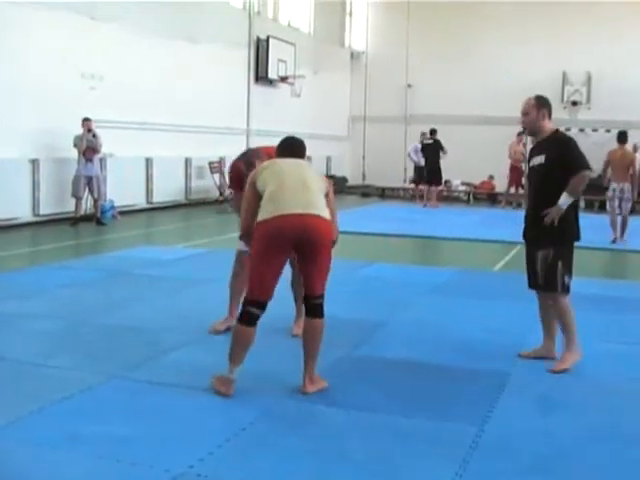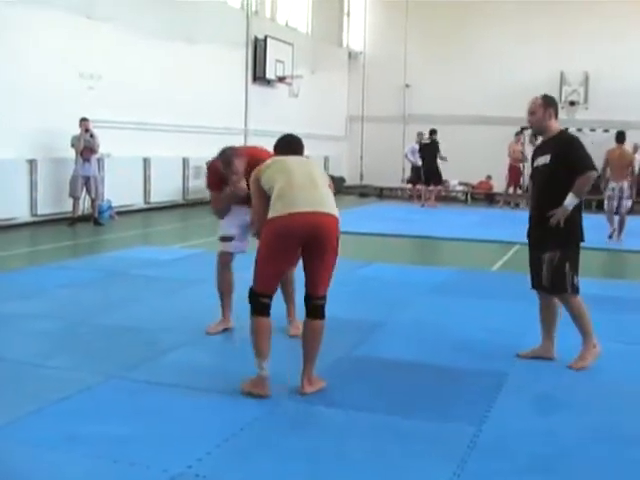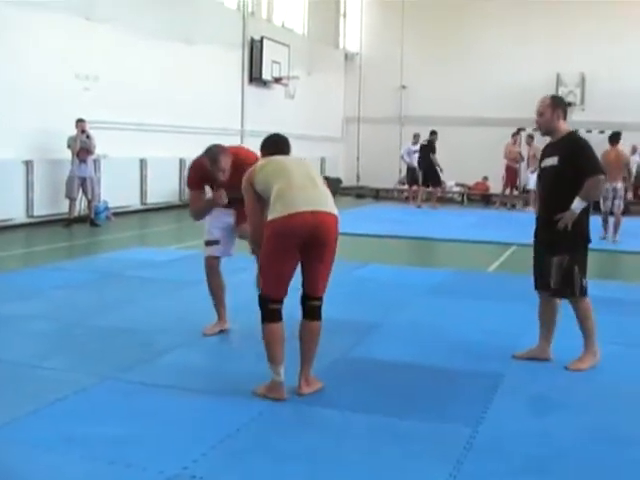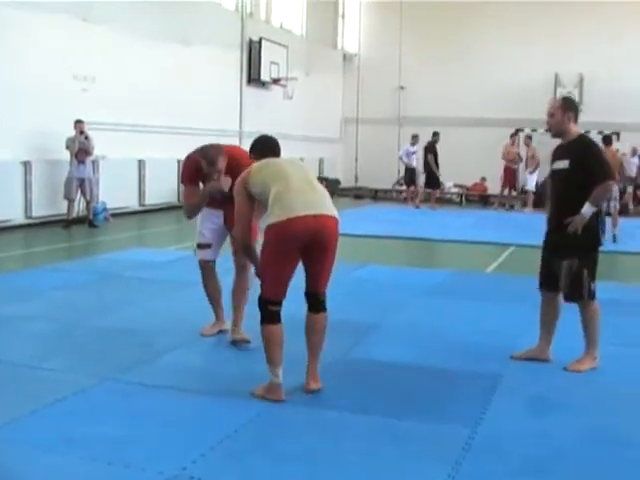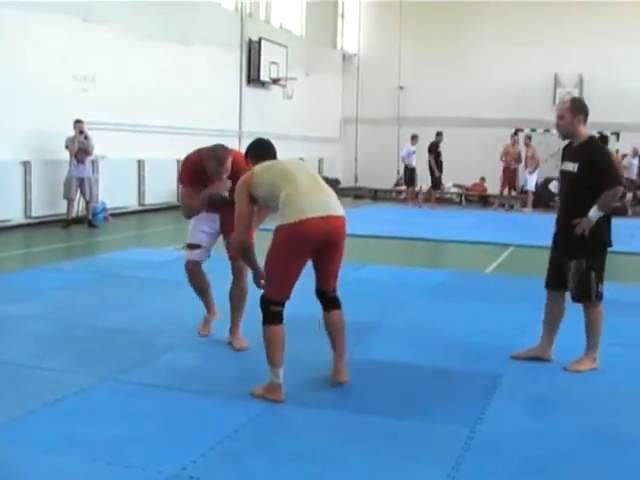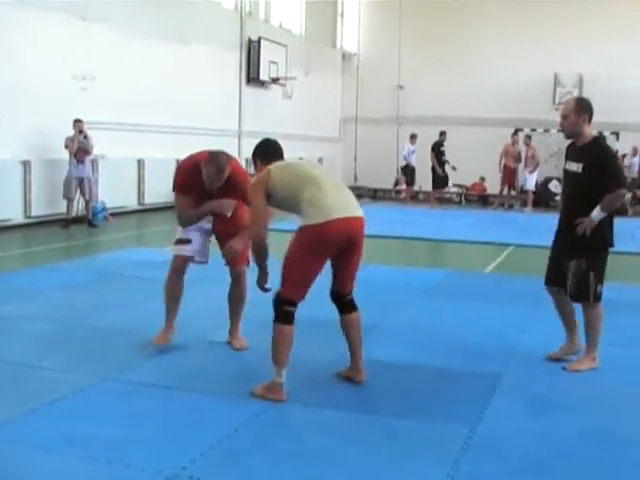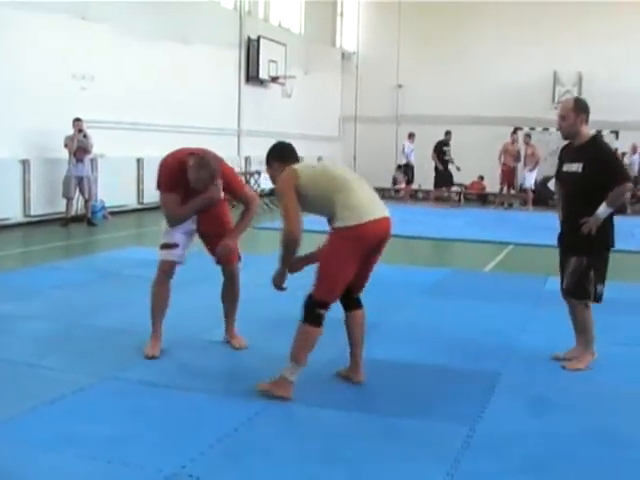
dt=0.2s
person 1, frame 1
left shoulder: (562, 142)
right shoulder: (535, 148)
left elbow: (583, 174)
left wrist: (561, 206)
left hip: (557, 229)
right hip: (536, 228)
left knee: (556, 290)
right knee: (542, 290)
left ankle: (571, 348)
right ankle: (548, 345)
person 1, frame 2
left shoulder: (568, 143)
right shoulder: (540, 148)
left elbow: (589, 174)
left wrist: (567, 206)
left hip: (561, 230)
right hip: (539, 229)
left knee: (566, 291)
right knee: (544, 290)
left ankle: (591, 345)
right ankle: (547, 346)
person 1, frame 3
left shoulder: (577, 145)
right shoulder: (548, 149)
left elbow: (596, 178)
left wrist: (574, 210)
left hip: (569, 233)
right hip: (546, 231)
left knee: (576, 294)
right knee: (545, 291)
left ankle: (591, 352)
right ankle: (543, 347)
person 1, frame 4
left shoulder: (588, 148)
right shoulder: (559, 150)
left elbow: (606, 183)
left wrist: (585, 214)
left hip: (580, 236)
right hip: (556, 233)
left knee: (584, 297)
right knee: (548, 291)
left ankle: (591, 355)
right ankle: (543, 348)
person 1, frame 5
left shoulder: (597, 152)
right shoulder: (568, 150)
left elbow: (615, 189)
left wrist: (592, 217)
right wrist: (563, 214)
left hip: (589, 237)
right hip: (565, 234)
left knee: (590, 298)
right knee: (555, 290)
left ankle: (591, 356)
right ankle: (544, 347)
person 1, frame 6
left shoulder: (601, 153)
right shoulder: (571, 149)
left elbow: (619, 191)
left wrist: (594, 218)
right wrist: (565, 211)
left hip: (590, 237)
right hip: (566, 232)
left knee: (587, 298)
right knee: (556, 288)
left ankle: (591, 354)
right ankle: (571, 342)
person 1, frame 7
left shoulder: (601, 151)
right shoulder: (566, 151)
left elbow: (624, 186)
left wrist: (600, 215)
left hip: (592, 237)
right hip: (569, 233)
left knee: (579, 297)
right knee: (570, 294)
left ankle: (587, 352)
right ankle: (581, 346)
person 2, frame 1
left shoulder: (261, 171)
right shoulder: (319, 175)
left elbow: (246, 228)
right elbow: (334, 233)
left wrist: (262, 259)
right wrist: (311, 258)
left hip: (276, 221)
right hip: (317, 221)
left knee: (254, 304)
right knee: (315, 301)
left ankle: (229, 379)
right ankle: (310, 378)
person 2, frame 2
left shoulder: (263, 170)
right shoulder: (318, 169)
left elbow: (259, 225)
left wrist: (273, 258)
left hip: (286, 218)
right hip: (326, 218)
left knee: (261, 296)
right knee: (316, 301)
left ankle: (262, 378)
right ankle: (308, 378)
person 2, frame 3
left shoulder: (253, 173)
right shoulder: (307, 165)
left elbow: (256, 231)
left wrist: (267, 261)
left hip: (287, 218)
right hip: (326, 216)
left knee: (270, 302)
right knee: (313, 302)
left ankle: (277, 383)
right ankle: (306, 379)
person 2, frame 4
left shoulder: (246, 177)
right shoulder: (298, 165)
left elbow: (241, 235)
left wrist: (259, 266)
left hip: (288, 221)
right hip: (327, 218)
left knee: (270, 304)
right knee: (317, 296)
left ankle: (276, 385)
right ankle: (313, 375)
person 2, frame 5
left shoulder: (247, 181)
right shoulder: (296, 166)
left elbow: (240, 240)
left wrist: (256, 270)
left hip: (300, 222)
right hip: (336, 218)
left knee: (272, 304)
right knee: (328, 292)
left ankle: (275, 385)
right ankle: (340, 367)
person 2, frame 6
left shoulder: (261, 180)
right shoulder: (301, 168)
left elbow: (258, 237)
left wrist: (262, 272)
right wrist: (298, 262)
left hip: (323, 223)
right hip: (355, 219)
left knee: (286, 302)
right knee: (343, 295)
left ankle: (276, 385)
right ankle: (357, 367)
person 2, frame 7
left shoulder: (285, 180)
right shoulder: (314, 174)
left elbow: (293, 233)
right elbow: (340, 242)
left wrist: (283, 270)
right wrist: (303, 261)
left hip: (356, 223)
right hip: (381, 219)
left knee: (318, 304)
right knee: (349, 294)
left ankle: (285, 381)
right ankle: (355, 368)
person 3, frame 1
right shoulder: (236, 169)
right elbow: (239, 209)
left knee: (296, 260)
right knee: (242, 258)
left ankle: (300, 318)
right ankle: (230, 317)
person 3, frame 2
left shoulder: (262, 160)
right shoulder: (214, 169)
right elbow: (218, 212)
right wrist: (231, 195)
right hip: (236, 205)
right knee: (224, 258)
left ankle: (292, 318)
right ankle: (226, 318)
person 3, frame 3
left shoulder: (248, 161)
right shoulder: (197, 168)
right elbow: (195, 214)
right wrist: (212, 203)
right hip: (221, 209)
right knee: (211, 262)
right ankle: (222, 319)
person 3, frame 4
left shoulder: (241, 160)
right shoulder: (191, 163)
right elbow: (189, 212)
left wrist: (248, 223)
right wrist: (208, 191)
right hip: (212, 209)
left knee: (242, 262)
right knee: (205, 263)
left ankle: (236, 327)
right ankle: (219, 320)
person 3, frame 5
left shoulder: (242, 166)
right shoulder: (192, 164)
right elbow: (188, 210)
right wrist: (208, 193)
left hip: (236, 209)
right hip: (205, 211)
left knee: (240, 268)
right knee: (191, 265)
left ankle: (235, 331)
right ankle: (210, 311)
person 3, frame 6
left shoulder: (238, 175)
right shoulder: (186, 168)
right elbow: (183, 220)
left wrist: (241, 239)
right wrist: (209, 208)
left hip: (230, 212)
right hip: (193, 214)
left knee: (239, 272)
right knee: (178, 264)
left ankle: (234, 332)
right ankle: (168, 327)
person 3, frame 7
left shoulder: (222, 172)
right shoulder: (171, 166)
left elbow: (253, 202)
right elbow: (172, 218)
left wrist: (233, 237)
right wrist: (203, 199)
left hip: (211, 209)
right hip: (179, 212)
left knee: (231, 269)
right knee: (165, 268)
left ankle: (231, 330)
right ankle: (155, 337)
